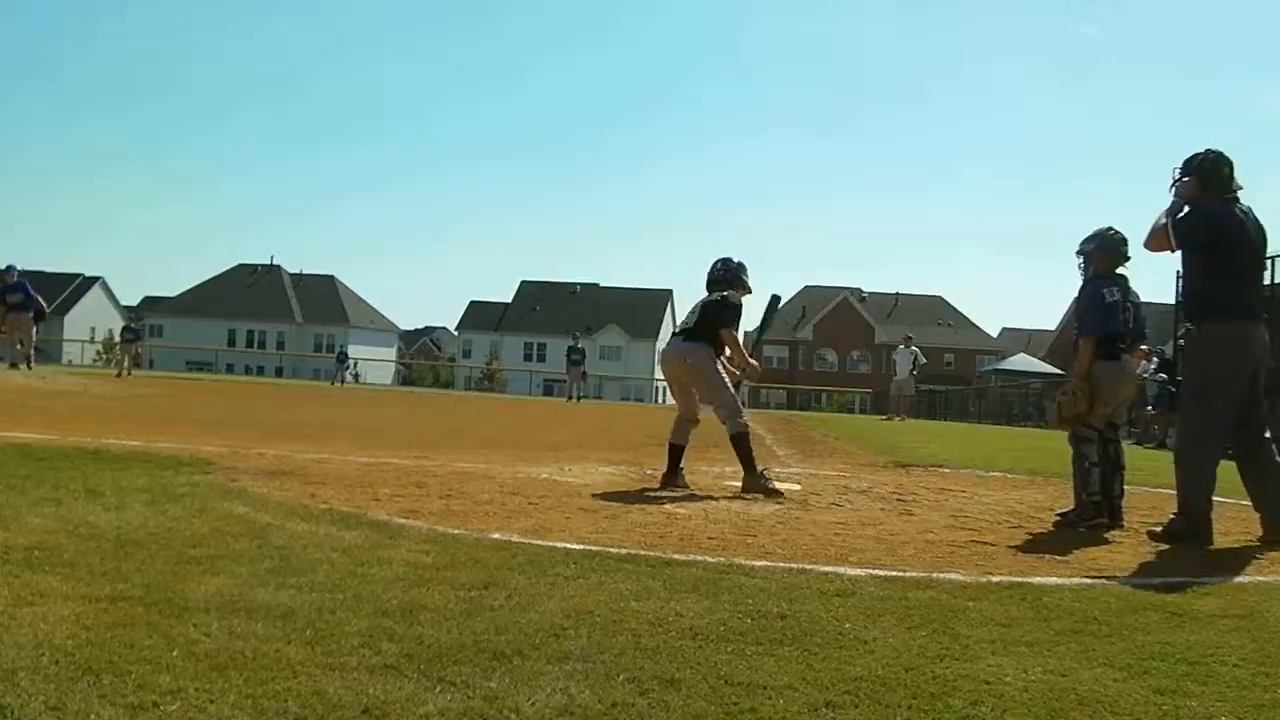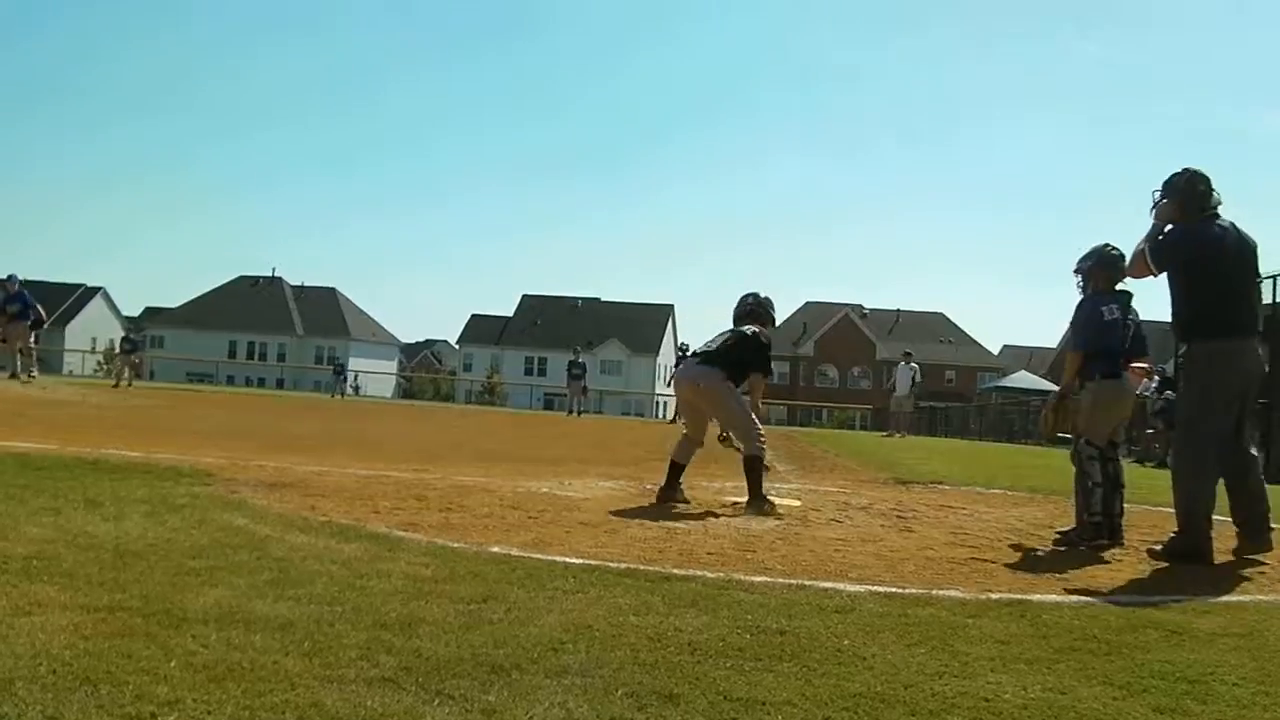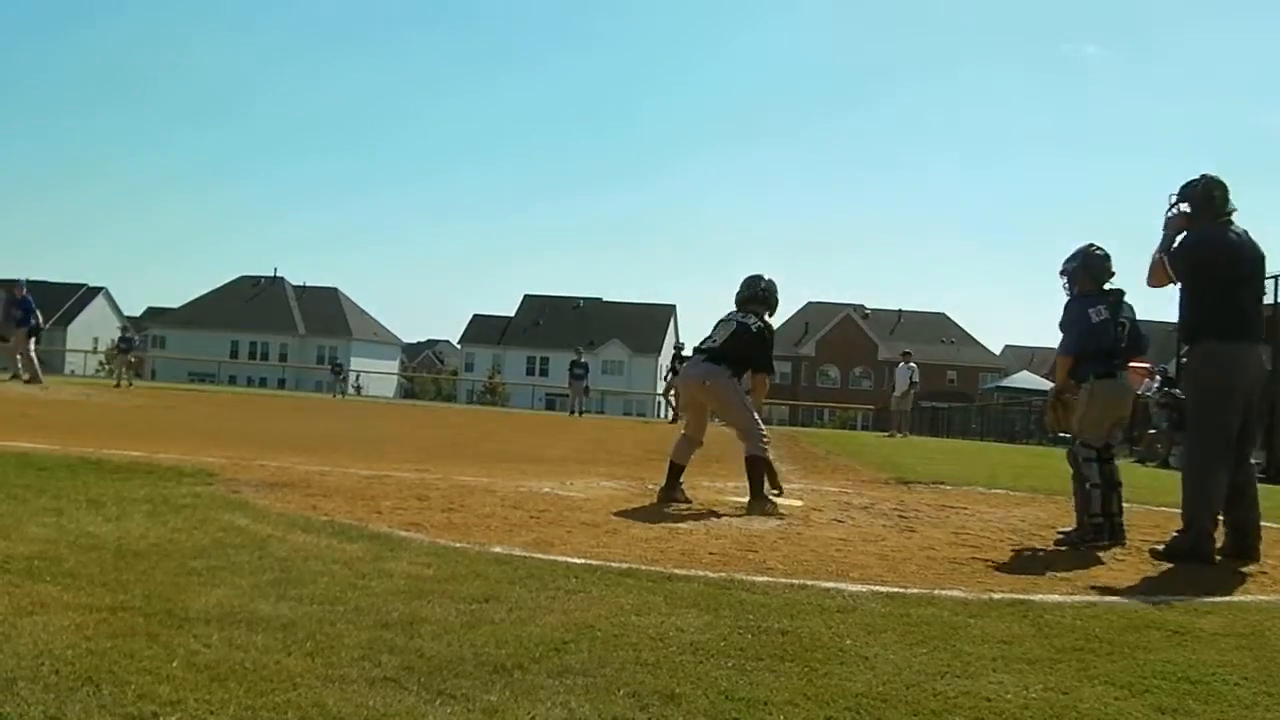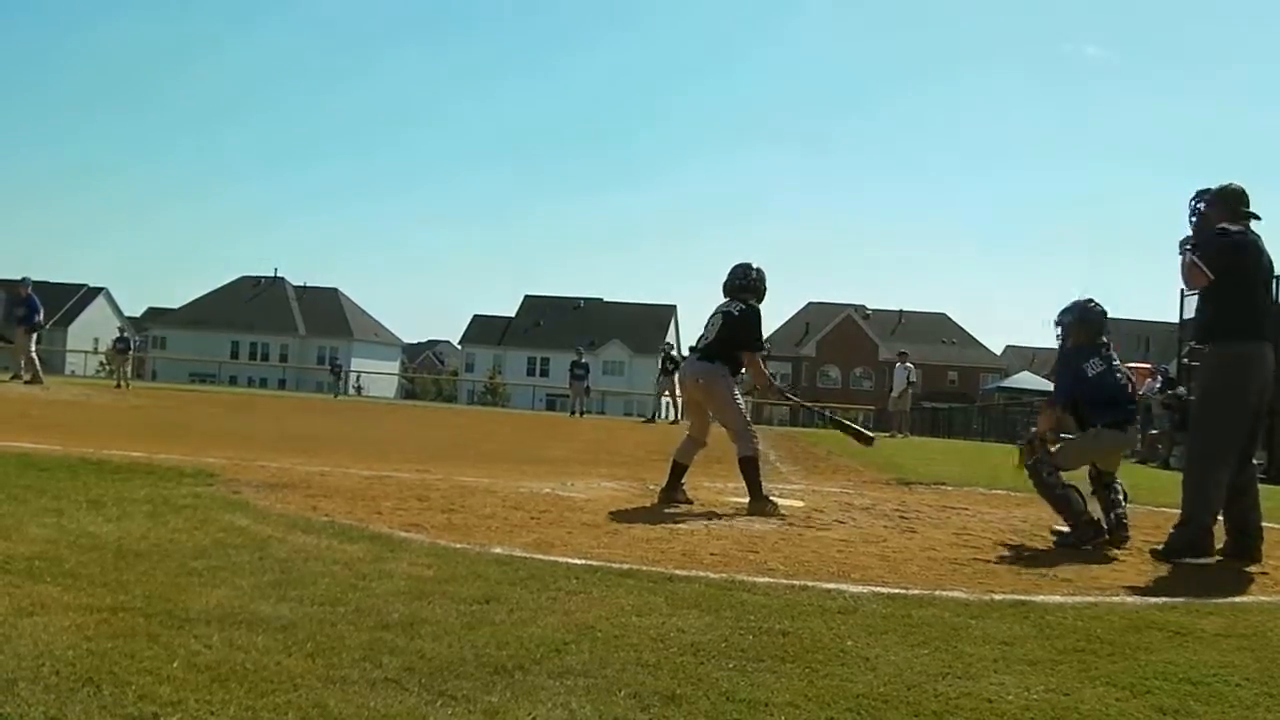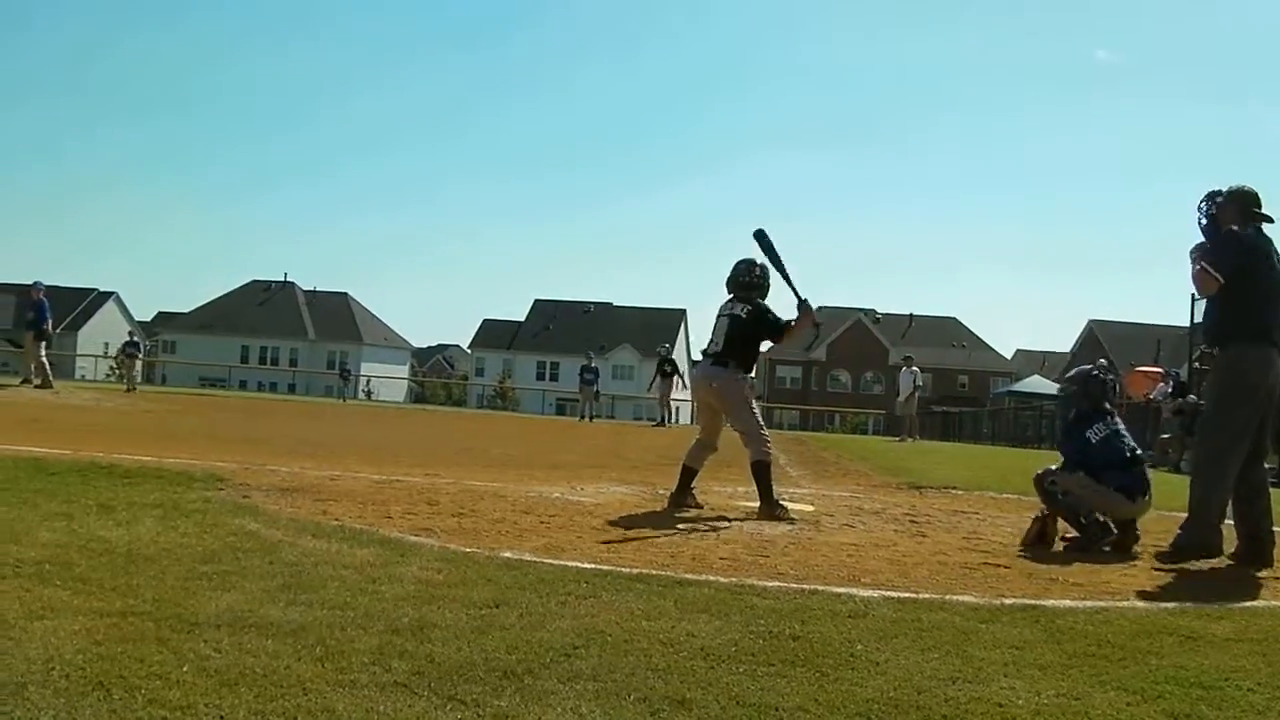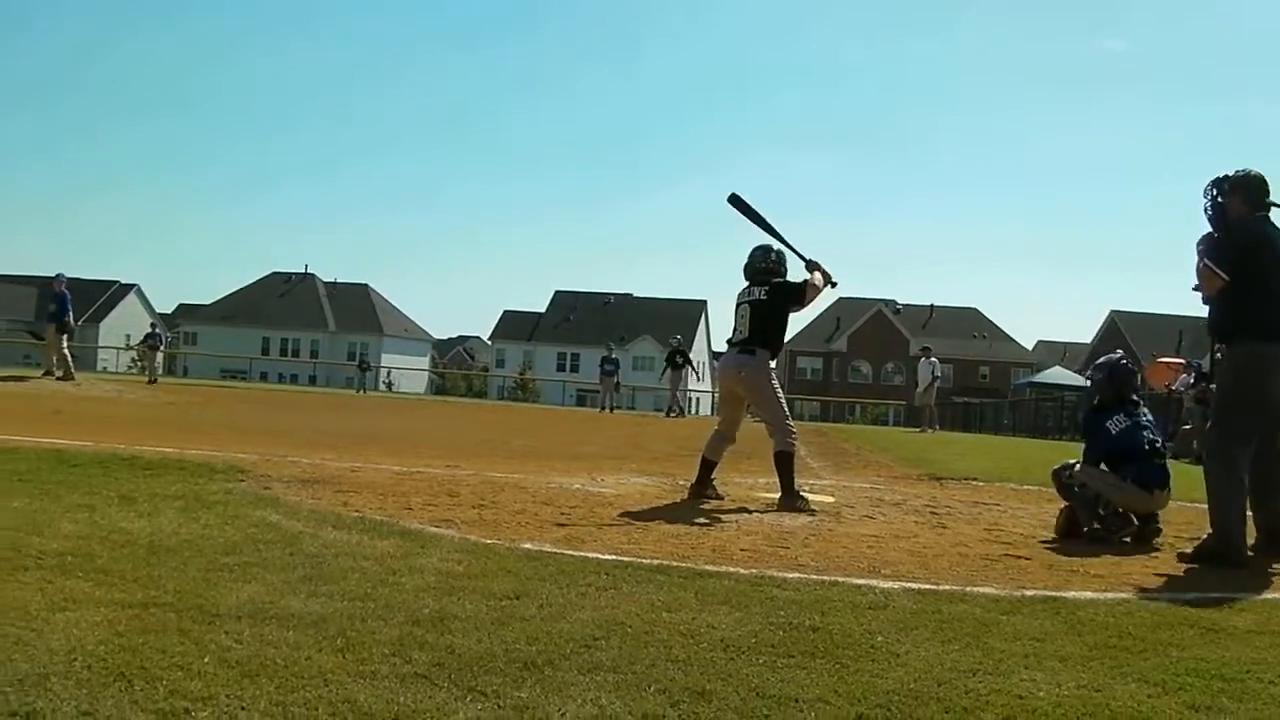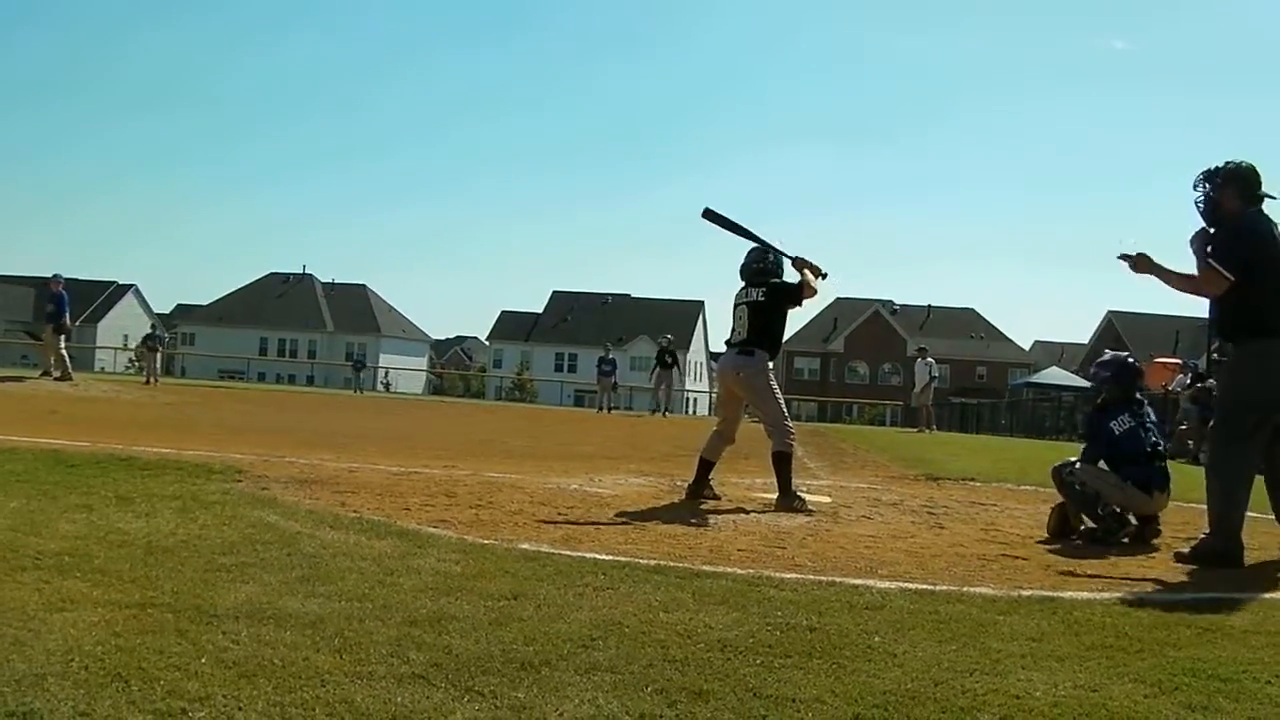
dt=0.3s
person 1, frame 1
left shoulder: (1207, 213)
left elbow: (1154, 242)
left wrist: (1176, 203)
left hip: (1216, 334)
left knee: (1198, 431)
left ankle: (1192, 522)
person 1, frame 2
left shoulder: (1186, 236)
right shoulder: (1241, 236)
left elbow: (1135, 267)
right elbow: (1252, 293)
left wrist: (1158, 225)
left hip: (1210, 352)
right hip: (1248, 350)
left knee: (1195, 448)
right knee: (1238, 446)
left ankle: (1193, 540)
right ankle: (1254, 530)
person 1, frame 3
left shoulder: (1201, 239)
right shoulder: (1250, 244)
left elbow: (1156, 277)
right elbow: (1255, 300)
left wrist: (1169, 235)
left hip: (1216, 354)
right hip: (1252, 354)
left knee: (1205, 449)
right knee: (1239, 451)
left ankle: (1196, 540)
right ankle: (1242, 538)
person 1, frame 4
left shoulder: (1225, 236)
right shoulder: (1255, 245)
left elbow: (1195, 279)
left wrist: (1187, 251)
left hip: (1231, 354)
right hip: (1260, 355)
left knee: (1207, 446)
right knee: (1239, 452)
left ankle: (1194, 535)
right ankle: (1244, 538)
person 1, frame 5
left shoulder: (1235, 238)
left elbow: (1206, 286)
left wrist: (1197, 257)
left hip: (1241, 357)
left knee: (1214, 447)
left ankle: (1200, 535)
person 1, frame 6
left shoulder: (1241, 232)
left elbow: (1211, 283)
left wrist: (1206, 250)
right wrist: (1213, 291)
left hip: (1248, 353)
left knee: (1224, 446)
left ankle: (1226, 541)
person 1, frame 7
left shoulder: (1238, 229)
left elbow: (1212, 286)
right elbow: (1215, 286)
left wrist: (1200, 248)
right wrist: (1153, 270)
left knee: (1229, 445)
left ankle: (1223, 543)
person 2, frame 1
left shoulder: (706, 302)
right shoulder: (731, 299)
right elbow: (727, 333)
left wrist: (734, 365)
right wrist: (745, 360)
left hip: (670, 353)
right hip: (693, 354)
left knee: (687, 413)
right knee: (733, 413)
left ankle: (672, 474)
right ankle: (752, 477)
person 2, frame 2
left shoulder: (730, 333)
right shoulder: (760, 336)
right elbow: (757, 379)
left wrist: (725, 418)
right wrist: (754, 407)
left hip: (683, 374)
right hip: (708, 379)
left knee: (693, 434)
right knee: (753, 435)
left ankle: (670, 488)
right ankle: (756, 500)
person 2, frame 3
left shoulder: (729, 318)
right shoulder: (763, 328)
right elbow: (760, 378)
right wrist: (752, 408)
left hip: (688, 371)
right hip: (714, 377)
left knee: (692, 433)
right knee: (756, 435)
left ankle: (670, 488)
right ankle: (758, 499)
person 2, frame 4
left shoulder: (723, 308)
right shoulder: (749, 310)
right elbow: (748, 353)
left wrist: (762, 378)
right wrist: (765, 382)
left hip: (690, 369)
right hip: (712, 373)
left knee: (697, 433)
right knee: (745, 435)
left ankle: (671, 489)
right ankle: (757, 500)
person 2, frame 5
left shoulder: (728, 306)
right shoulder: (756, 309)
left elbow: (770, 330)
right elbow: (785, 334)
left wrist: (798, 321)
right wrist: (804, 318)
left hip: (702, 374)
right hip: (726, 377)
left knee: (707, 437)
right knee: (758, 440)
left ankle: (681, 493)
right ankle: (768, 504)
person 2, frame 6
left shoulder: (745, 293)
right shoulder: (776, 288)
left elbow: (793, 303)
right elbow: (812, 289)
left wrist: (818, 280)
right wrist: (816, 273)
left hip: (728, 362)
right hip: (752, 365)
left knee: (726, 428)
right knee: (783, 430)
left ankle: (701, 485)
right ankle: (788, 494)
person 2, frame 7
left shoulder: (743, 293)
right shoulder: (773, 289)
left elbow: (785, 302)
right elbow: (809, 290)
left wrist: (807, 274)
right wrist: (805, 270)
left hip: (728, 363)
right hip: (751, 365)
left knee: (724, 428)
right knee: (782, 430)
left ankle: (698, 484)
right ankle: (785, 495)
person 3, frame 1
left shoulder: (1094, 287)
right shoulder: (1130, 293)
left elbow: (1088, 337)
right elbow: (1137, 340)
left wrist: (1079, 376)
left hip: (1102, 368)
right hip: (1126, 370)
left knee: (1084, 436)
right knee: (1111, 438)
left ankle: (1090, 508)
right ankle: (1112, 509)
person 3, frame 2
left shoulder: (1092, 304)
right shoulder: (1128, 309)
left elbow: (1077, 351)
right elbow: (1138, 354)
left wrist: (1064, 387)
left hip: (1100, 386)
right hip: (1124, 387)
left knee: (1087, 455)
right knee: (1109, 456)
left ankle: (1090, 530)
right ankle: (1112, 528)
person 3, frame 3
left shoulder: (1079, 305)
right shoulder: (1123, 306)
left elbow: (1067, 353)
right elbow: (1139, 349)
left wrist: (1059, 387)
left hip: (1097, 387)
right hip: (1123, 387)
left knee: (1084, 455)
right knee: (1105, 455)
left ankle: (1092, 529)
right ankle: (1113, 527)
person 3, frame 4
left shoulder: (1073, 358)
right shoulder: (1108, 354)
left elbow: (1057, 405)
left wrist: (1039, 434)
left hip: (1107, 434)
right hip: (1127, 433)
left knee: (1041, 466)
right knee: (1102, 471)
left ankle: (1086, 529)
right ankle: (1118, 526)
person 3, frame 5
left shoulder: (1077, 425)
right shoulder: (1110, 419)
left elbow: (1069, 471)
left wrist: (1050, 512)
left hip: (1122, 499)
right hip: (1141, 498)
left knee: (1046, 479)
left ankle: (1096, 533)
right ankle: (1126, 529)
person 3, frame 6
left shoulder: (1099, 415)
right shoulder: (1140, 410)
left elbow: (1090, 465)
left wrist: (1083, 516)
left hip: (1138, 494)
right hip: (1161, 493)
left knee: (1063, 474)
left ankle: (1115, 524)
right ankle: (1148, 522)
person 3, frame 7
left shoulder: (1103, 415)
right shoulder: (1144, 410)
left elbow: (1087, 463)
left wrist: (1074, 510)
left hip: (1138, 495)
right hip: (1160, 497)
left knee: (1064, 471)
left ankle: (1114, 525)
right ankle: (1148, 522)
